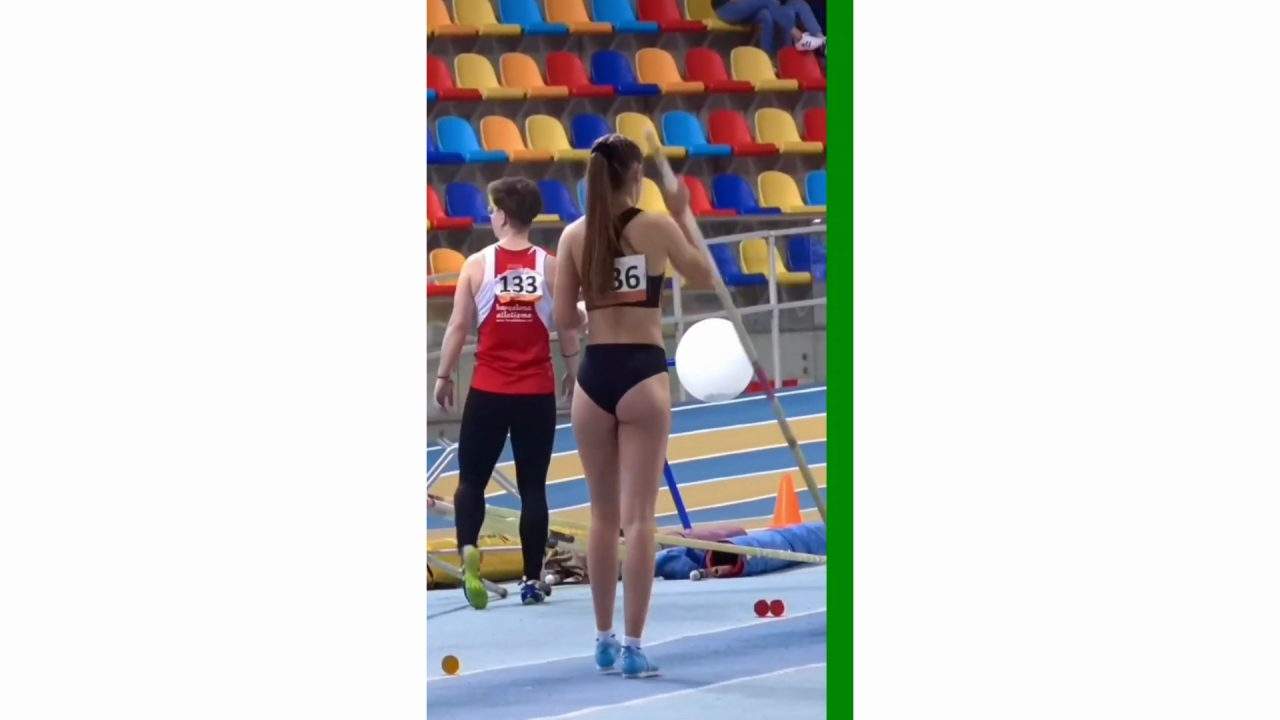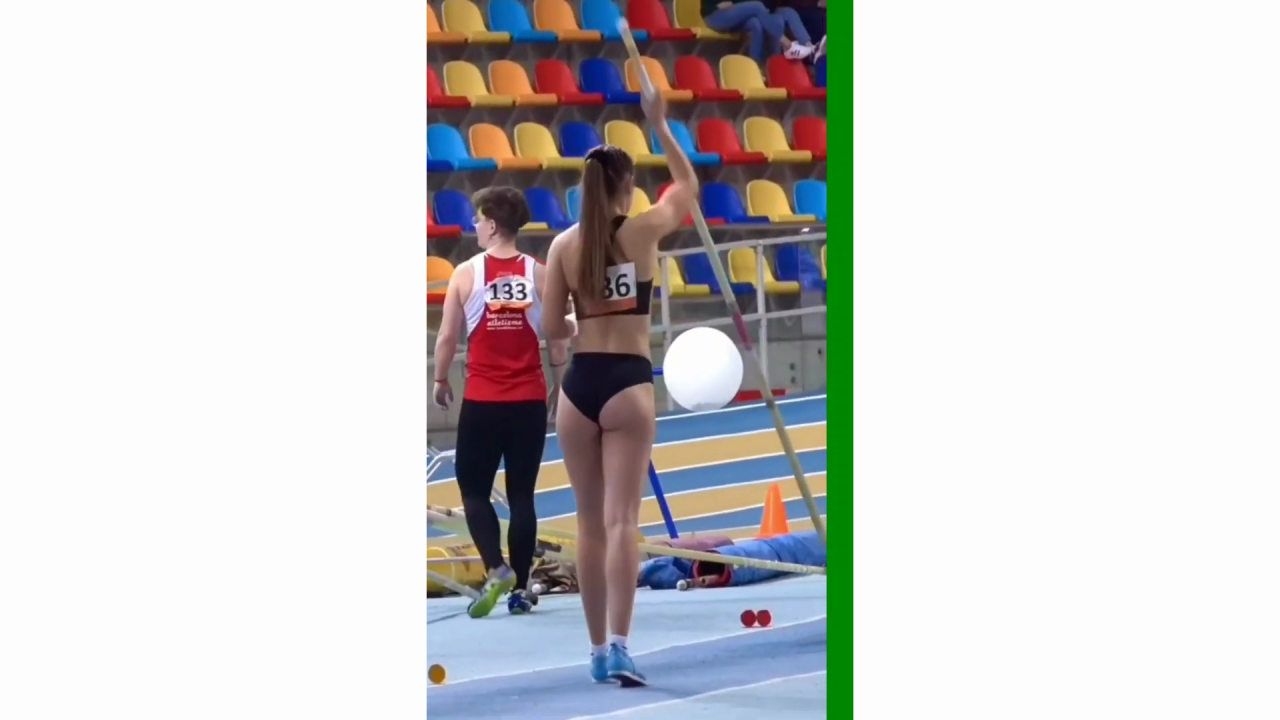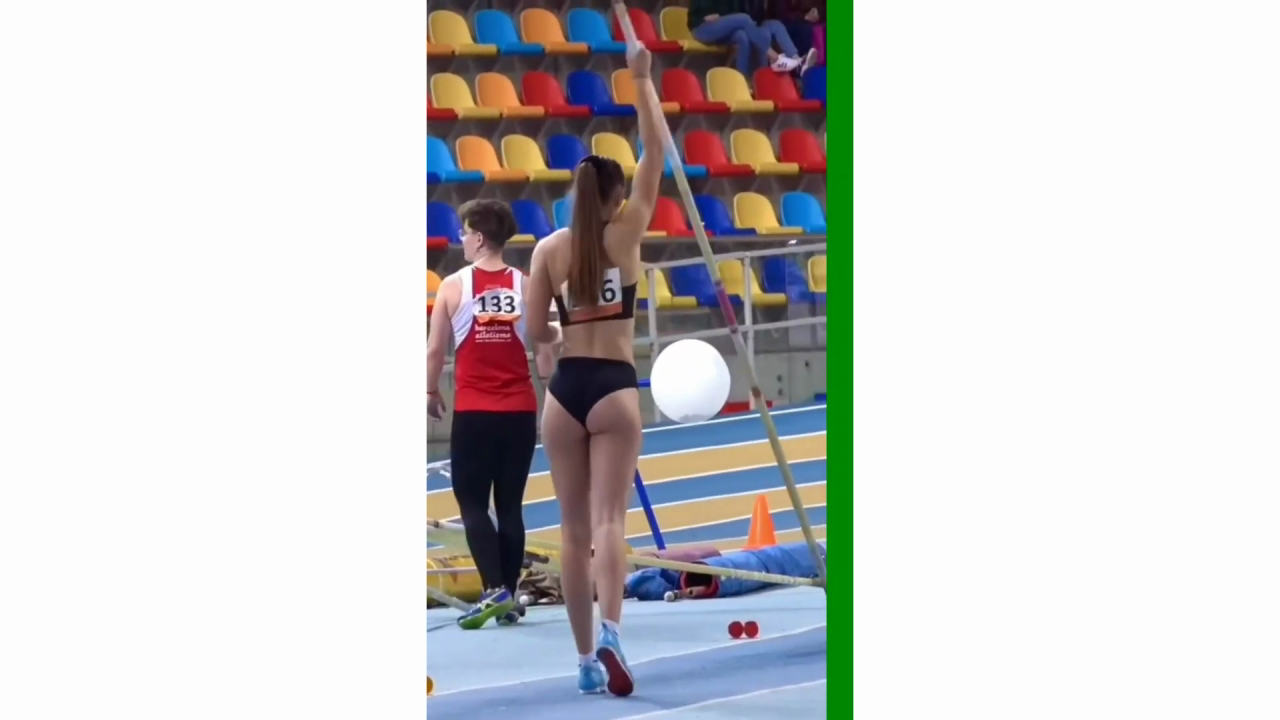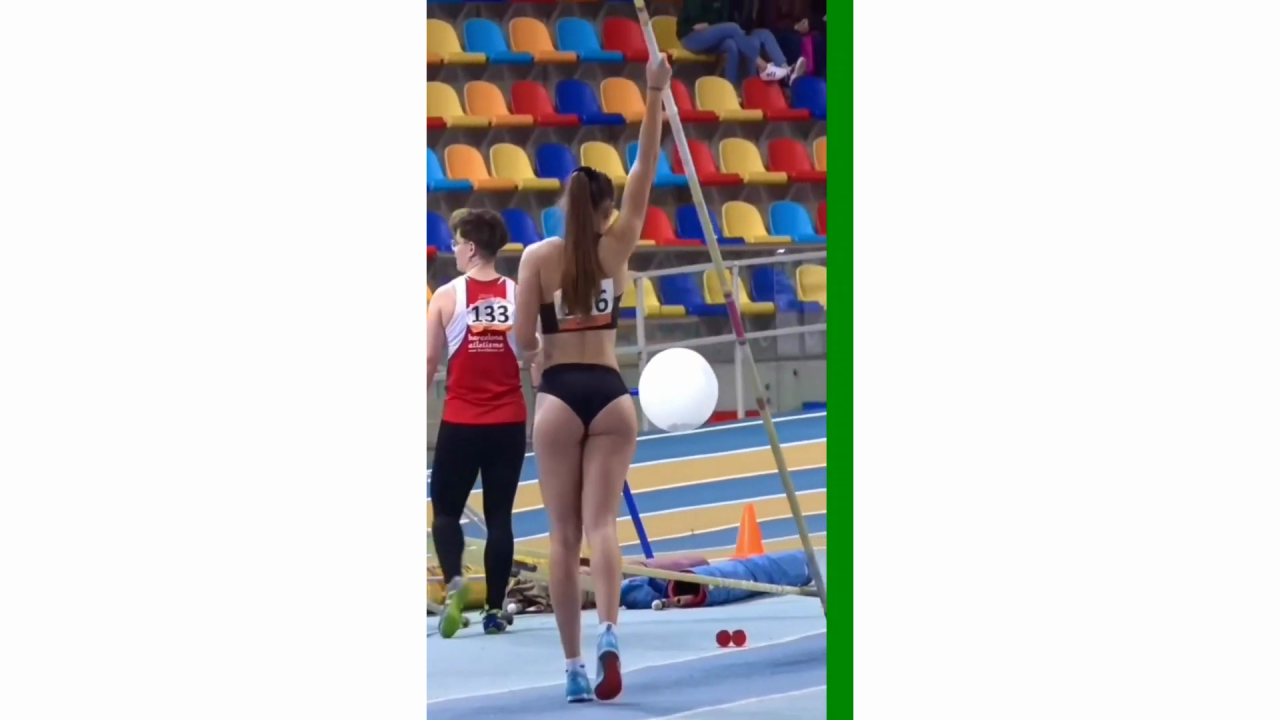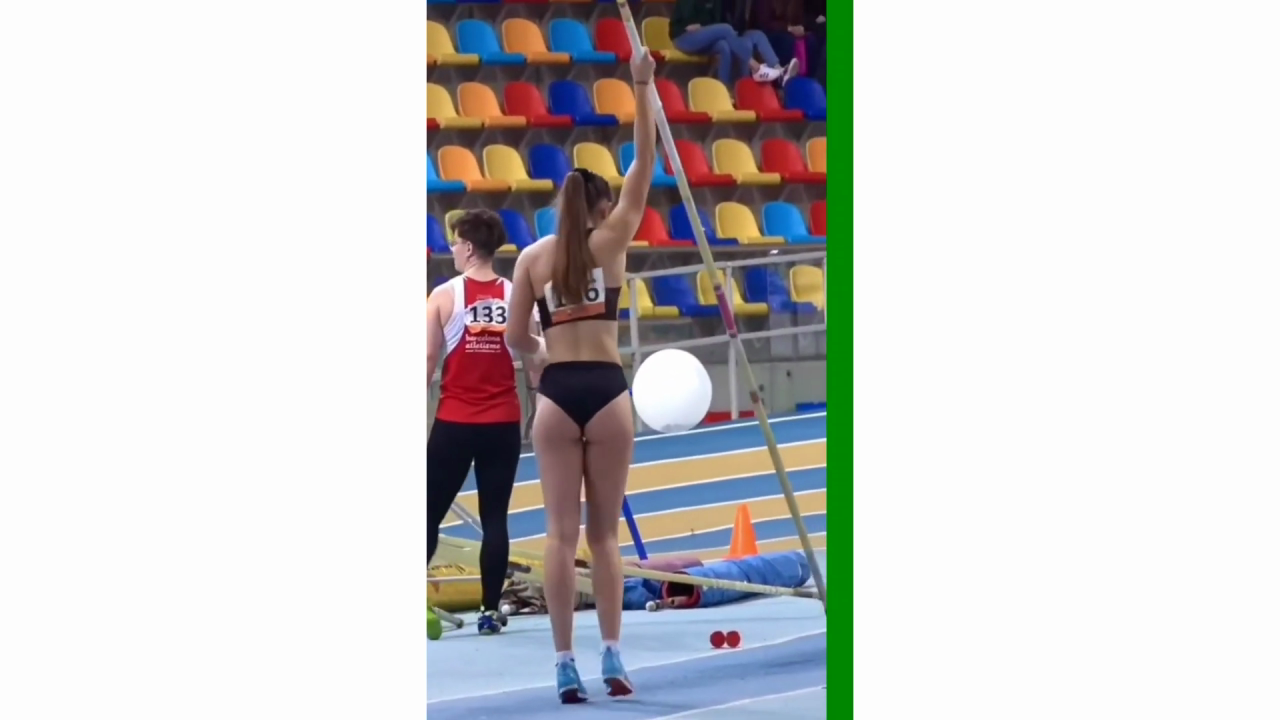
dt=0.2s
person 1, frame 1
left shoulder: (573, 235)
right shoulder: (657, 226)
left elbow: (562, 319)
right elbow: (705, 276)
right wrist: (683, 215)
left hip: (594, 376)
right hip: (643, 374)
left knee: (603, 514)
right knee: (638, 516)
left ankle: (605, 640)
right ankle: (632, 645)
person 1, frame 2
left shoulder: (564, 243)
right shoulder: (644, 229)
left elbow: (550, 328)
right elbow: (690, 190)
right wrist: (660, 123)
left hip: (579, 387)
right hip: (628, 386)
left knee: (591, 523)
right knee: (621, 520)
left ankle: (599, 649)
right ankle: (618, 645)
person 1, frame 3
left shoulder: (548, 249)
right shoulder: (626, 232)
left elbow: (535, 330)
right elbow: (655, 154)
right wrist: (642, 80)
left hip: (565, 390)
right hip: (614, 391)
left knee: (575, 531)
right knee: (608, 522)
left ankle: (585, 659)
right ankle: (609, 633)
person 1, frame 4
left shoulder: (537, 256)
right shoulder: (617, 243)
left elbow: (522, 339)
right elbow: (646, 163)
right wrist: (655, 90)
left hip: (558, 397)
right hip: (609, 396)
left knee: (563, 536)
right knee: (600, 527)
left ankle: (574, 667)
right ankle: (608, 636)
person 1, frame 5
left shoulder: (532, 256)
right shoulder: (612, 239)
left elbow: (517, 339)
right elbow: (644, 163)
right wrist: (641, 86)
left hip: (558, 396)
right hip: (607, 394)
left knee: (561, 532)
right knee: (604, 532)
left ankle: (566, 663)
right ankle: (610, 653)
person 2, frame 1
left shoulder: (477, 264)
right shoulder: (551, 266)
left elbow: (458, 326)
right elbow: (568, 331)
left wrist: (443, 376)
right wrist: (574, 374)
left hip: (488, 390)
right hip: (537, 392)
left knee: (472, 480)
right knee: (533, 488)
left ankle: (468, 549)
right ankle: (533, 580)
person 2, frame 2
left shoulder: (466, 273)
right shoulder: (539, 274)
left elbow: (447, 336)
right elbow: (557, 340)
left wrist: (439, 380)
right wrist: (561, 385)
left hip: (482, 400)
right hip: (529, 401)
left knee: (474, 491)
right knee: (522, 496)
left ankle: (497, 570)
right ankle: (520, 589)
person 2, frame 3
left shoulder: (453, 286)
right shoulder: (526, 287)
left elbow: (435, 349)
right elbow: (545, 351)
left wrist: (431, 393)
left hip: (473, 412)
right hip: (519, 412)
left knee: (473, 505)
right knee: (510, 507)
left ankle: (496, 590)
right ankle: (509, 597)
person 2, frame 4
left shoulder: (447, 296)
right shoulder: (518, 296)
left elbow: (430, 359)
left hip: (461, 422)
right hip: (509, 422)
left knee: (446, 511)
right knee: (499, 517)
left ankle: (455, 584)
right ankle: (495, 609)
person 2, frame 5
left shoulder: (444, 295)
right shoulder: (516, 297)
left elbow: (427, 359)
left hip: (455, 422)
right hip: (503, 423)
left knee: (431, 511)
right knee: (494, 519)
right ankle: (490, 610)
